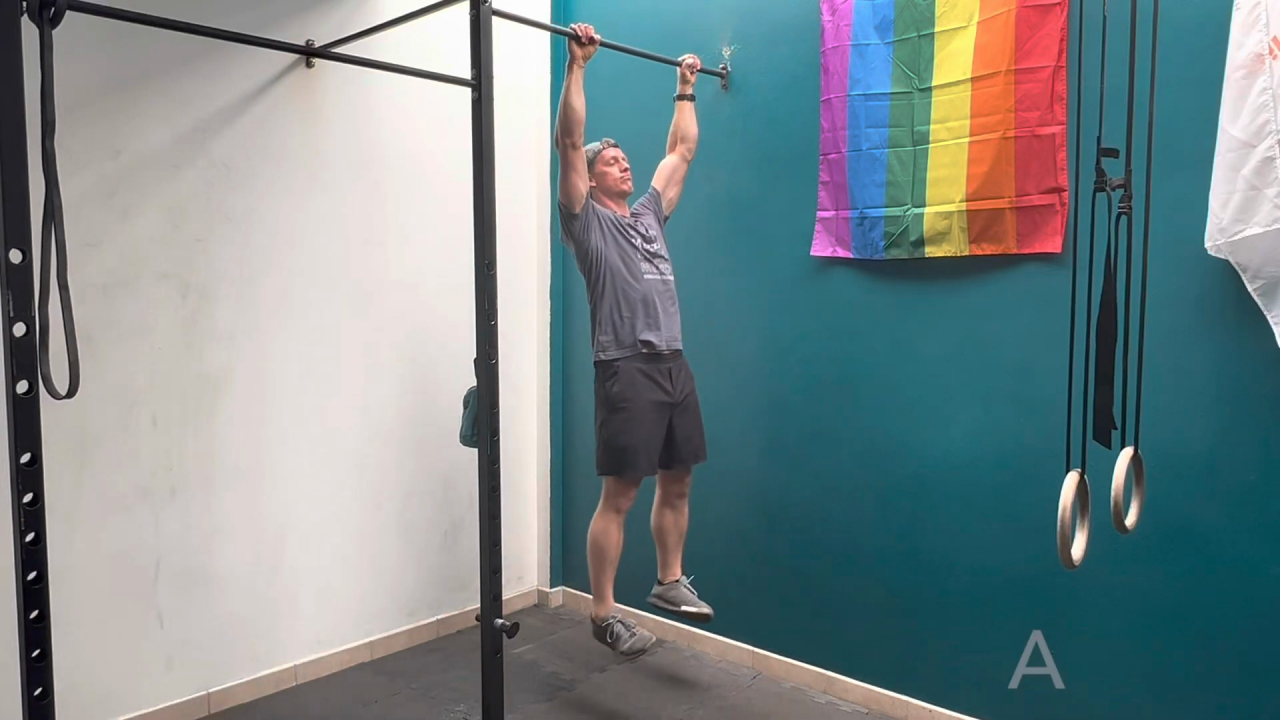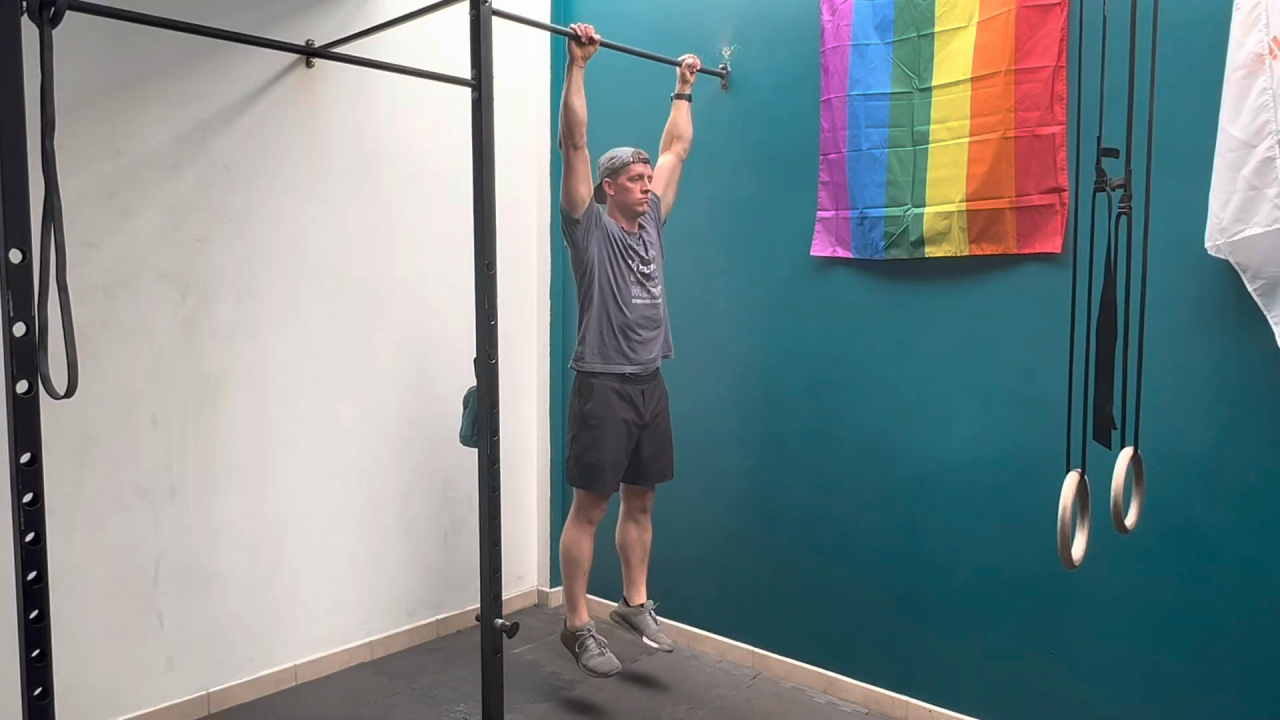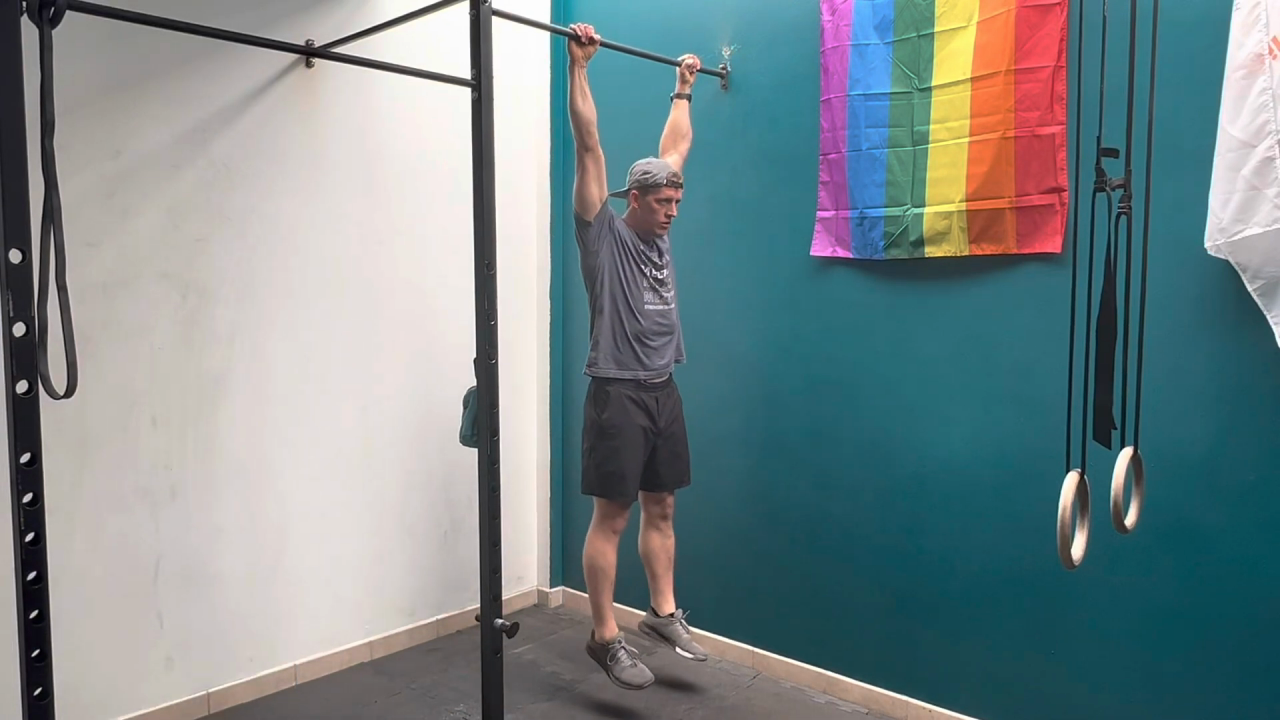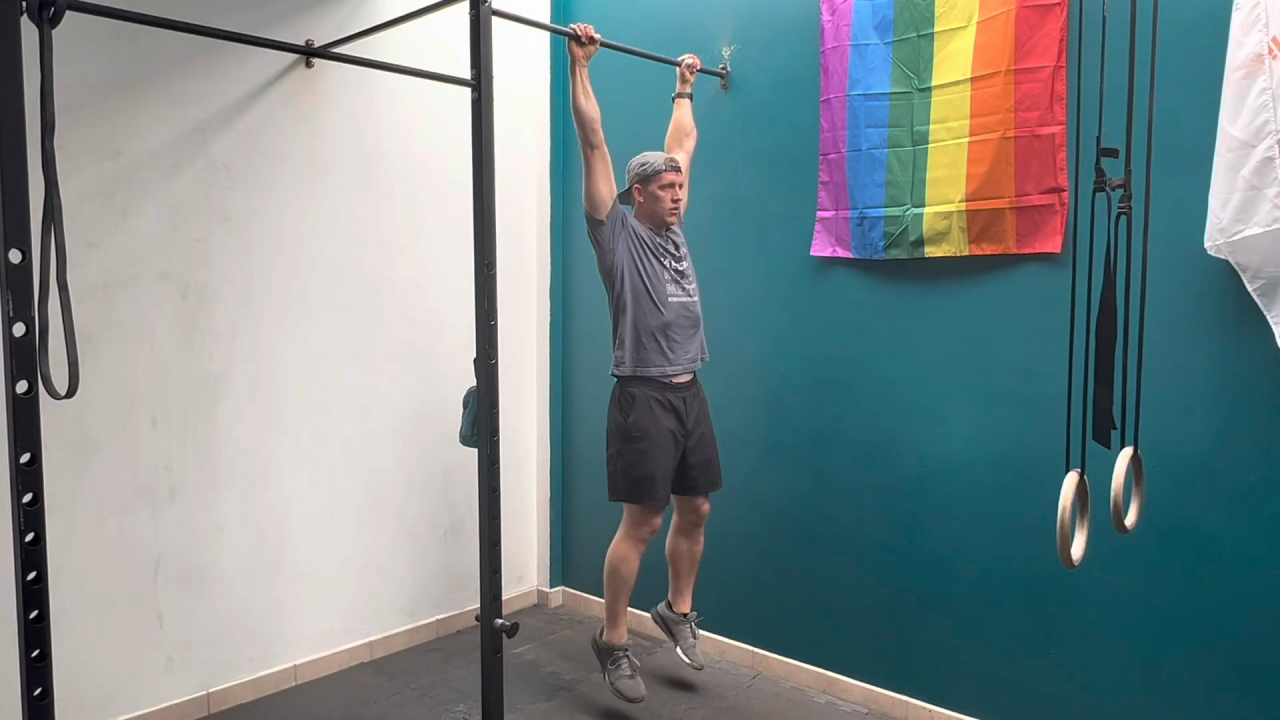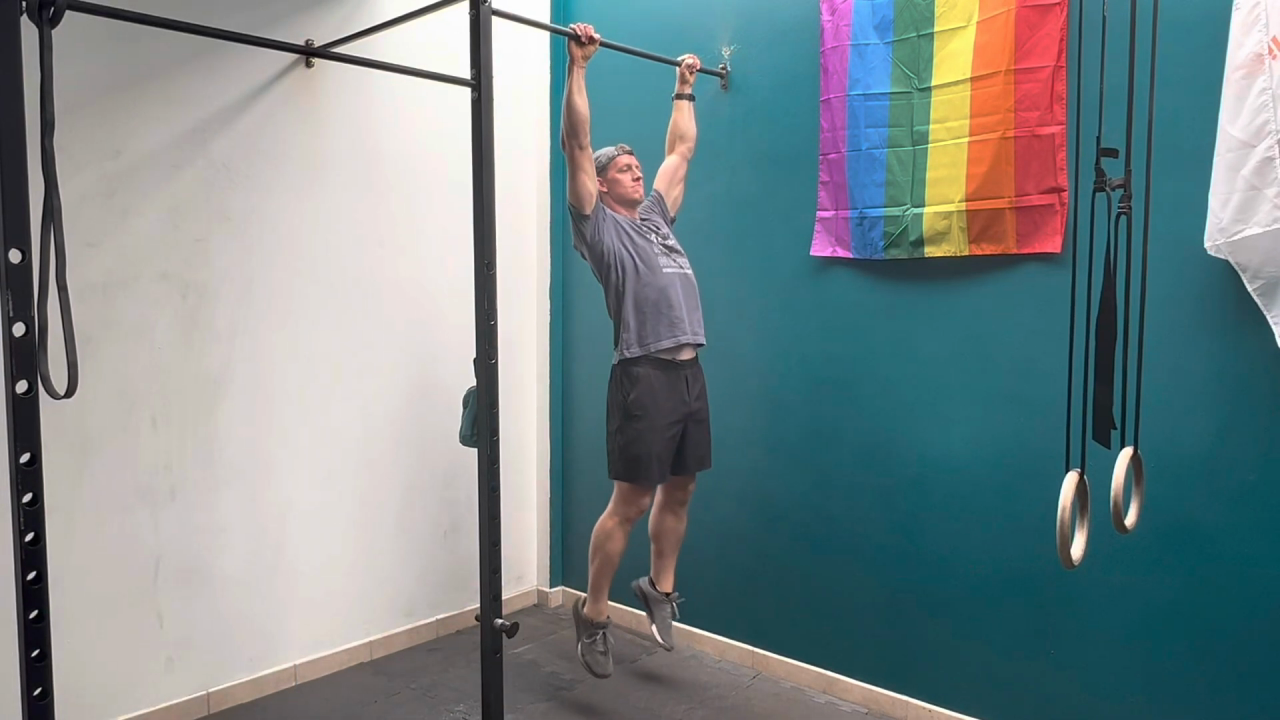
dt=0.5s
person 1, frame 1
left shoulder: (648, 212)
right shoulder: (584, 220)
left elbow: (681, 150)
right elbow: (568, 143)
left wrist: (686, 87)
right wrist: (577, 63)
left hip: (675, 366)
right hip: (628, 370)
left knee: (678, 484)
right knee: (619, 495)
left ankle: (670, 582)
right ankle: (604, 613)
person 1, frame 2
left shoulder: (651, 223)
right shoulder: (588, 226)
left elbow: (676, 148)
right elbow: (573, 145)
left wrist: (683, 87)
right wrist: (576, 64)
left hip: (650, 385)
right hip: (602, 386)
left knee: (640, 503)
right knee: (589, 509)
left ankle: (636, 604)
right ankle: (577, 626)
person 1, frame 3
left shoulder: (659, 230)
right shoulder: (602, 231)
left elbow: (675, 146)
right elbow: (588, 146)
left wrist: (683, 88)
right wrist: (578, 65)
left hip: (663, 392)
right hip: (617, 394)
left knee: (661, 510)
right knee: (611, 517)
left ankle: (665, 615)
right ankle: (605, 637)
person 1, frame 4
left shoulder: (674, 227)
right shoulder: (616, 231)
left elbow: (682, 146)
right elbow: (593, 144)
left wrist: (684, 87)
right wrist: (579, 65)
left hip: (690, 394)
right hip: (643, 397)
left knee: (695, 511)
right knee: (642, 523)
left ankle: (678, 612)
right ankle: (612, 641)
person 1, frame 5
left shoulder: (655, 214)
right shoulder: (597, 224)
left elbow: (682, 149)
right elbow: (576, 143)
left wrist: (684, 88)
right wrist: (577, 65)
left hip: (689, 373)
right hip: (644, 375)
left knee: (678, 492)
right knee: (631, 501)
left ankle: (660, 590)
right ankle: (592, 613)
